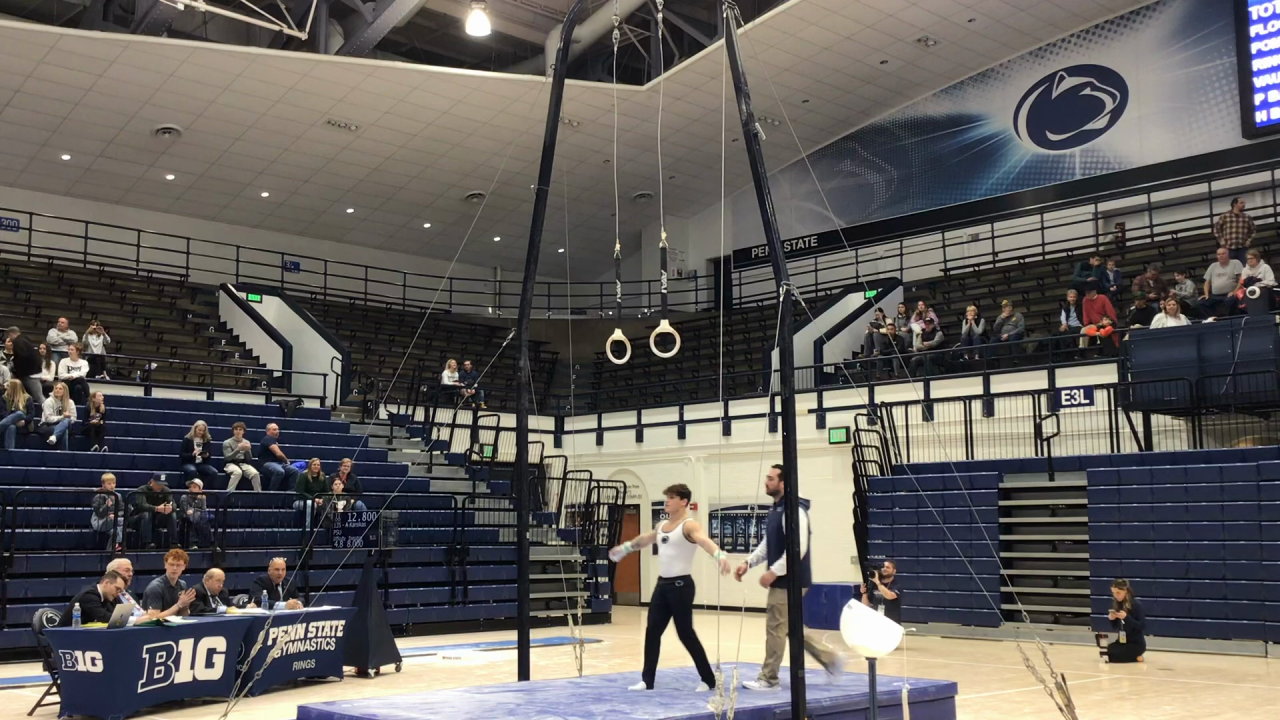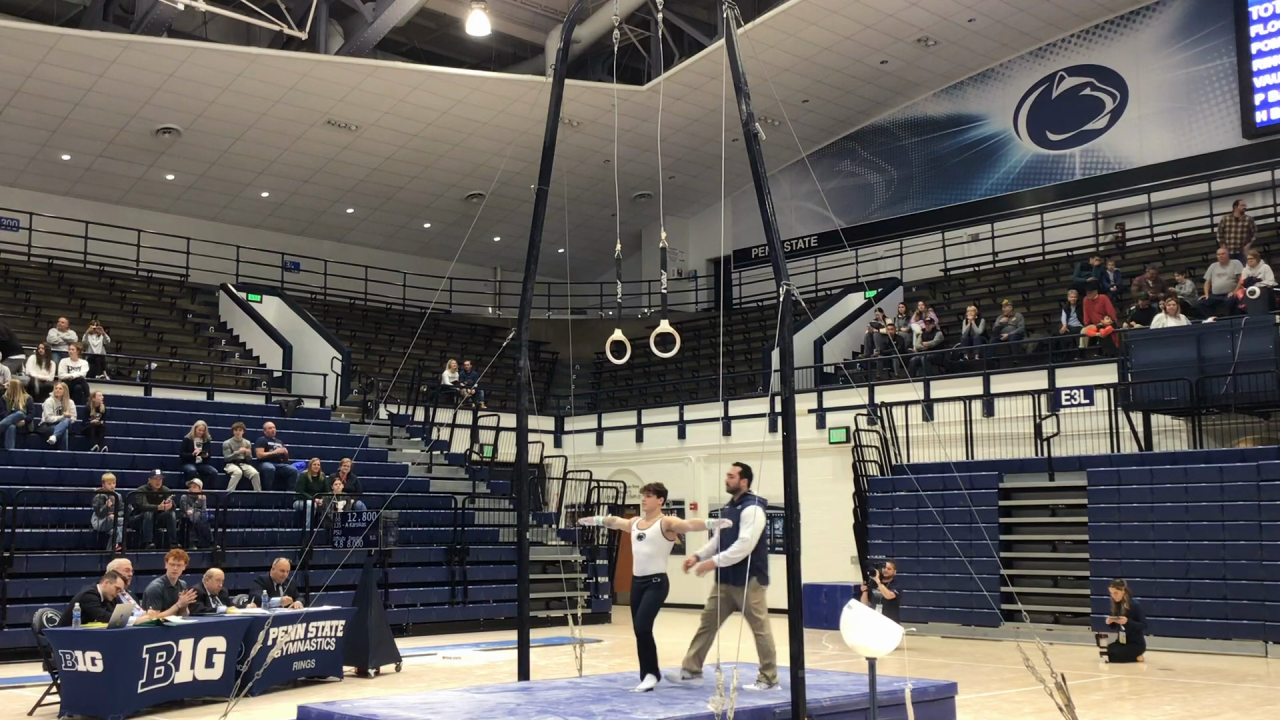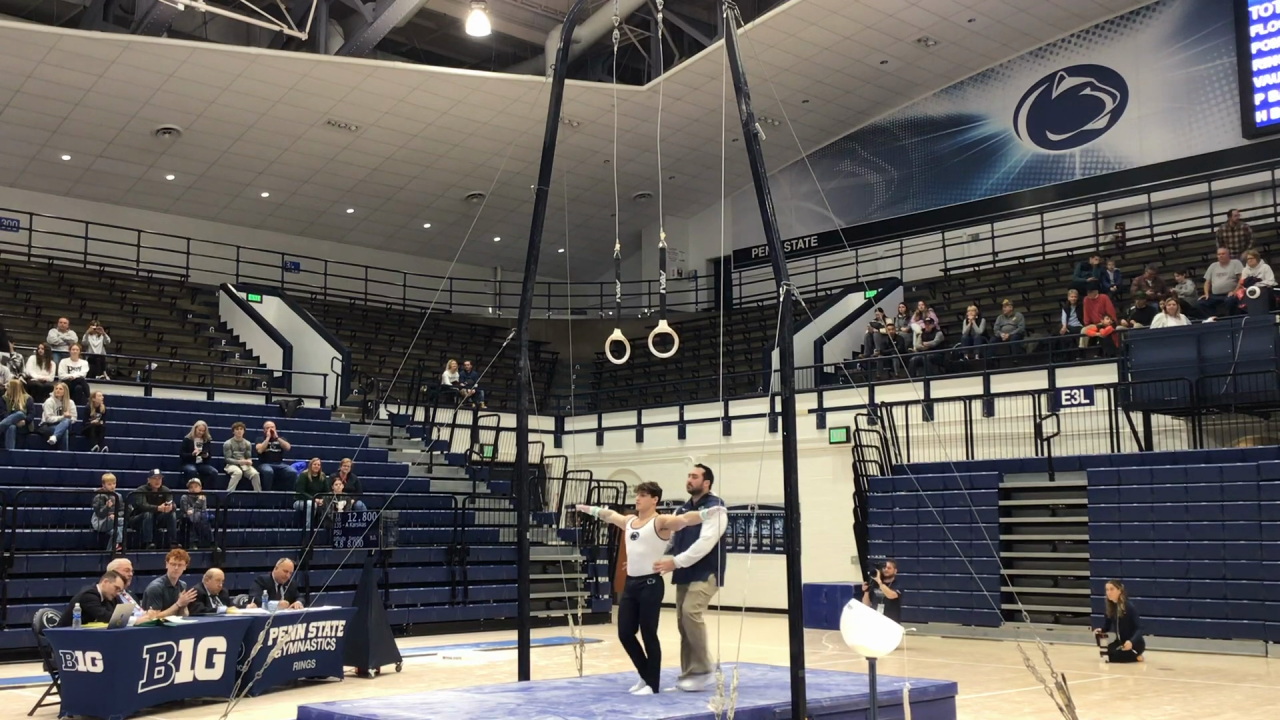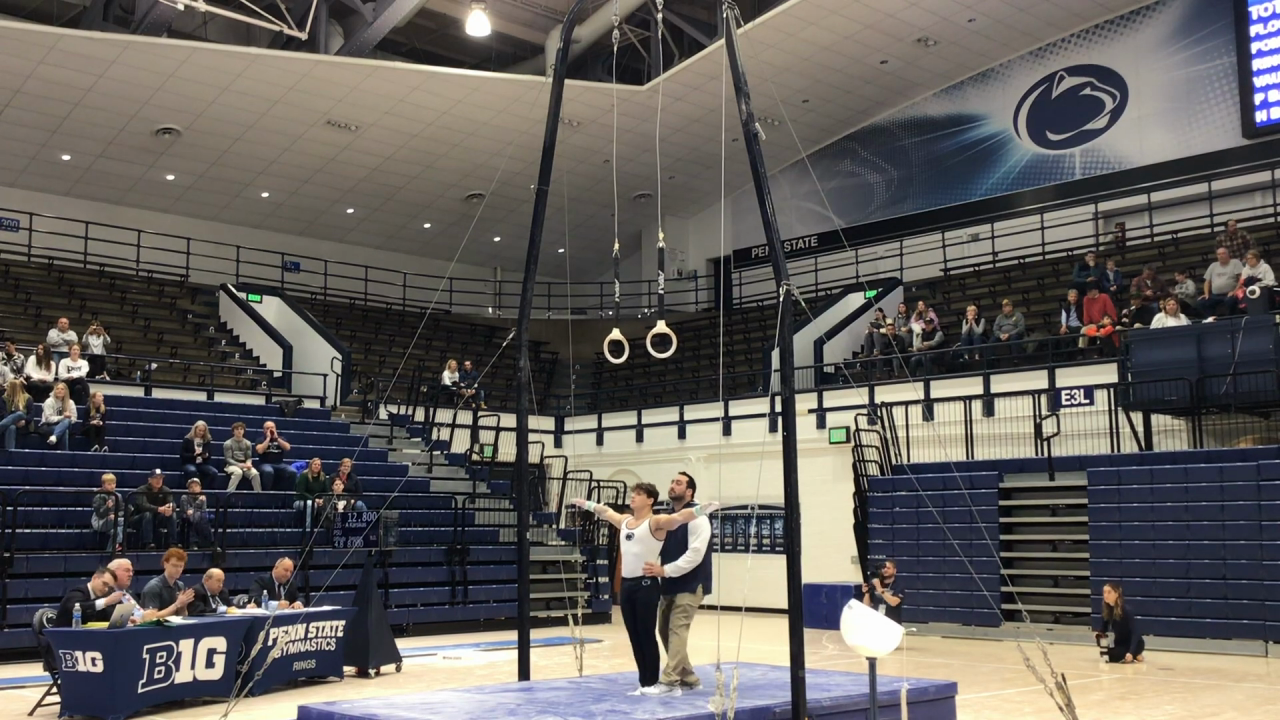
dt=0.4s
person 1, frame 1
right shoulder: (775, 509)
left elbow: (798, 548)
right elbow: (768, 544)
left wrist: (774, 572)
right wrist: (748, 563)
left hip: (789, 579)
right hip: (784, 579)
left knee: (775, 627)
right knee: (781, 625)
left ankle: (768, 678)
right ankle: (830, 658)
person 1, frame 2
left shoulder: (752, 509)
right shoulder: (729, 507)
left elbow: (745, 545)
right elbow: (718, 539)
left wrist: (714, 562)
right wrist: (699, 556)
left hip: (749, 578)
right hip: (728, 578)
left knee: (758, 626)
right knee: (708, 621)
left ankle: (769, 679)
right ankle: (691, 669)
person 1, frame 3
left shoulder: (714, 509)
right shoulder: (683, 510)
left elbow: (705, 544)
left wrist: (675, 562)
left hip: (706, 575)
right hip: (685, 576)
left knee: (691, 614)
right knee: (684, 623)
left ankle: (703, 670)
right ankle: (689, 674)
person 1, frame 4
left shoulder: (696, 518)
left elbow: (695, 555)
right elbow: (658, 549)
left wrist: (665, 570)
right wrist: (646, 566)
left hip: (690, 585)
right hip: (669, 585)
left knee: (677, 630)
right knee: (665, 630)
left ankle: (669, 681)
right ankle: (688, 678)
person 2, frame 1
left shoulder: (689, 526)
right shoulder: (662, 526)
left elbow: (705, 541)
right elbow: (644, 539)
left wrist: (720, 555)
right wrist: (625, 547)
left hip: (681, 584)
right hip: (662, 583)
left knee: (686, 634)
right knee: (652, 631)
left ankle: (708, 680)
right ankle: (647, 680)
person 2, frame 2
left shoulder: (666, 523)
right shoulder: (635, 523)
left elbow: (690, 525)
right elbow: (614, 521)
left wrist: (714, 523)
right wrist: (595, 519)
left hip: (656, 582)
right hip: (637, 582)
left knee: (642, 627)
right knee: (640, 630)
left ankle: (653, 673)
right ankle: (646, 677)
person 2, frame 3
left shoulder: (661, 522)
right shoulder: (629, 521)
left elbow: (685, 519)
right elbow: (609, 514)
left wrist: (709, 512)
right wrist: (590, 509)
left hip: (650, 583)
right hip: (631, 583)
left knee: (648, 635)
right knee: (625, 633)
left ankle: (653, 683)
right ankle: (645, 676)
person 2, frame 4
left shoulder: (656, 522)
right shoulder: (624, 521)
left elbow: (679, 517)
right elbow: (605, 511)
left wrist: (701, 509)
right wrist: (587, 504)
left hip: (646, 584)
right hip: (627, 584)
left knee: (647, 636)
right knee: (635, 637)
left ankle: (652, 684)
right ankle: (644, 684)
